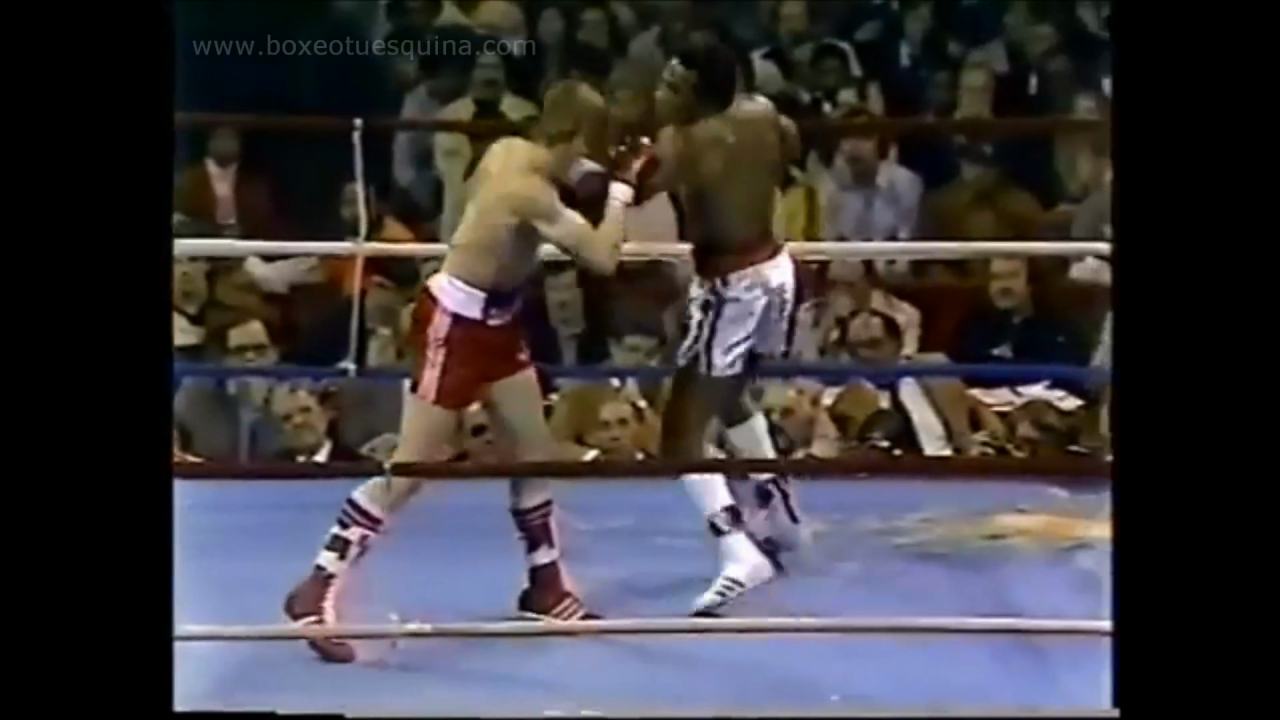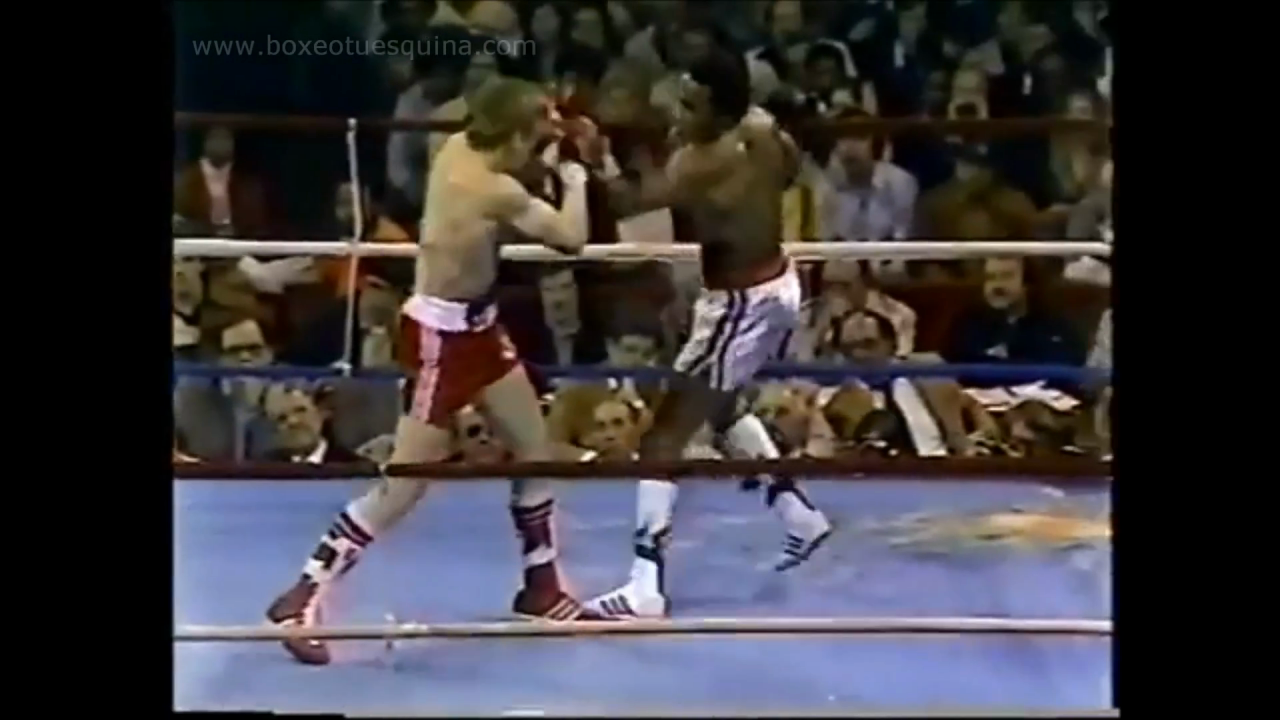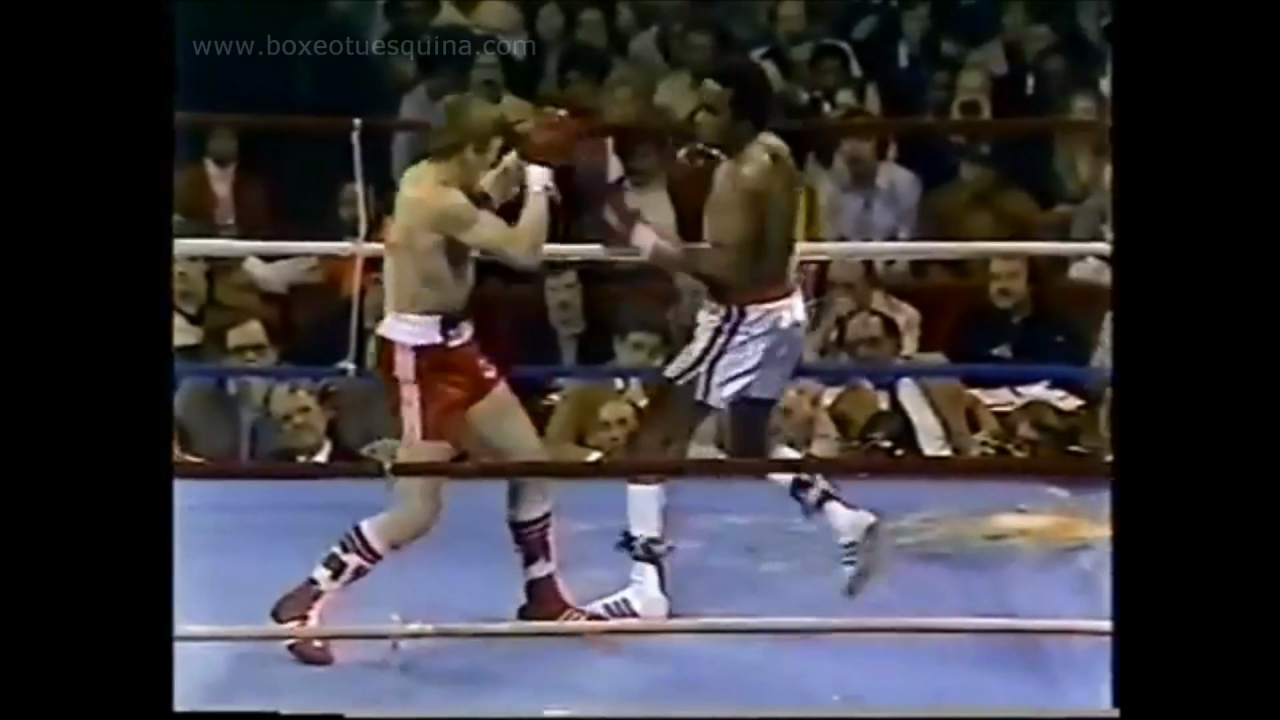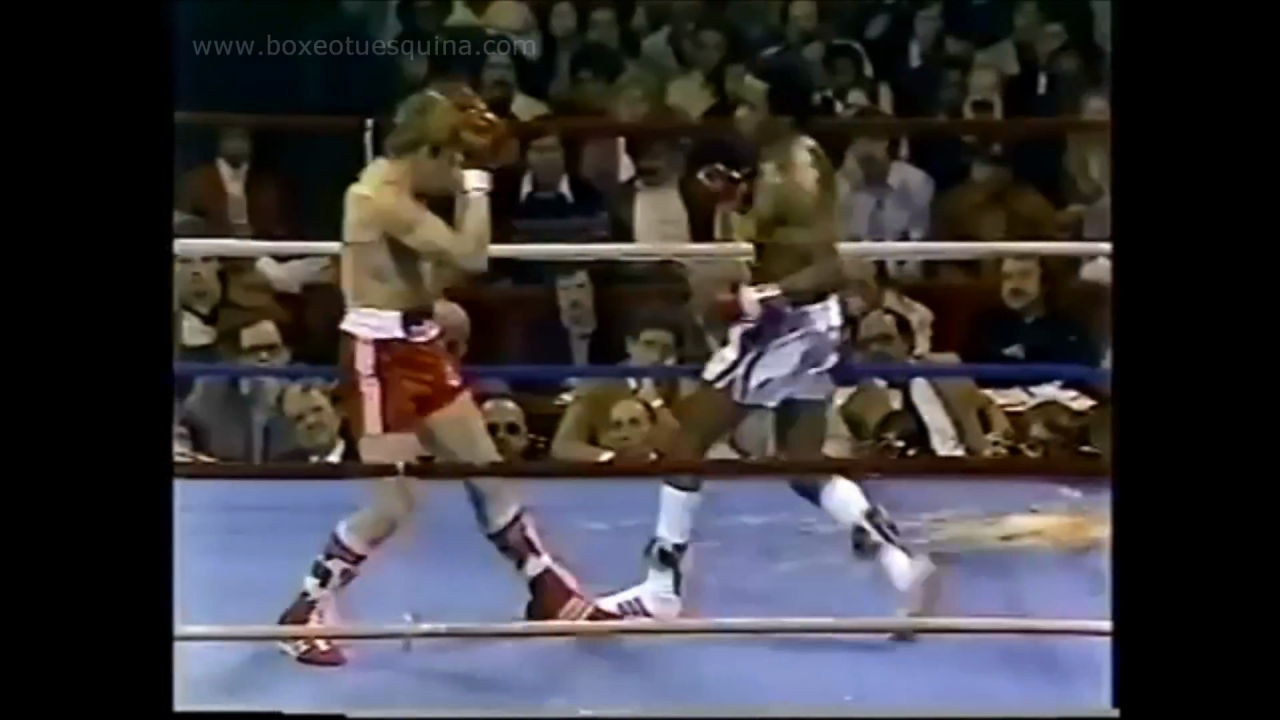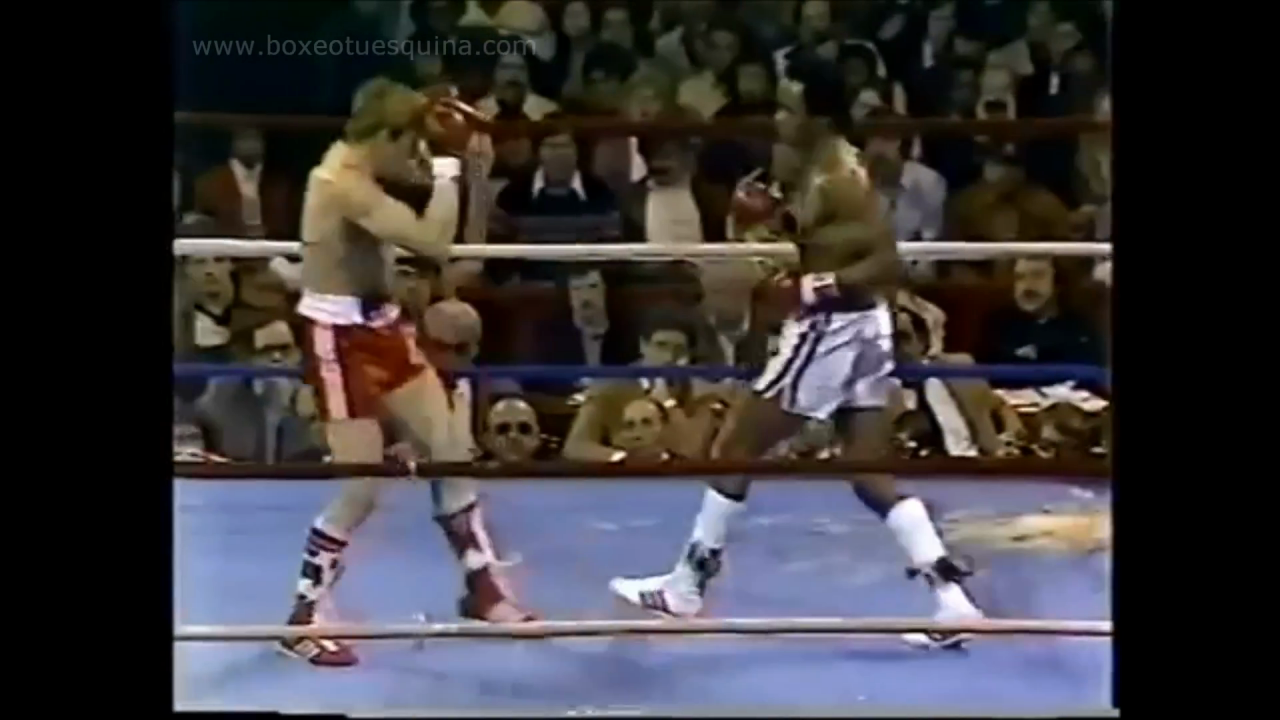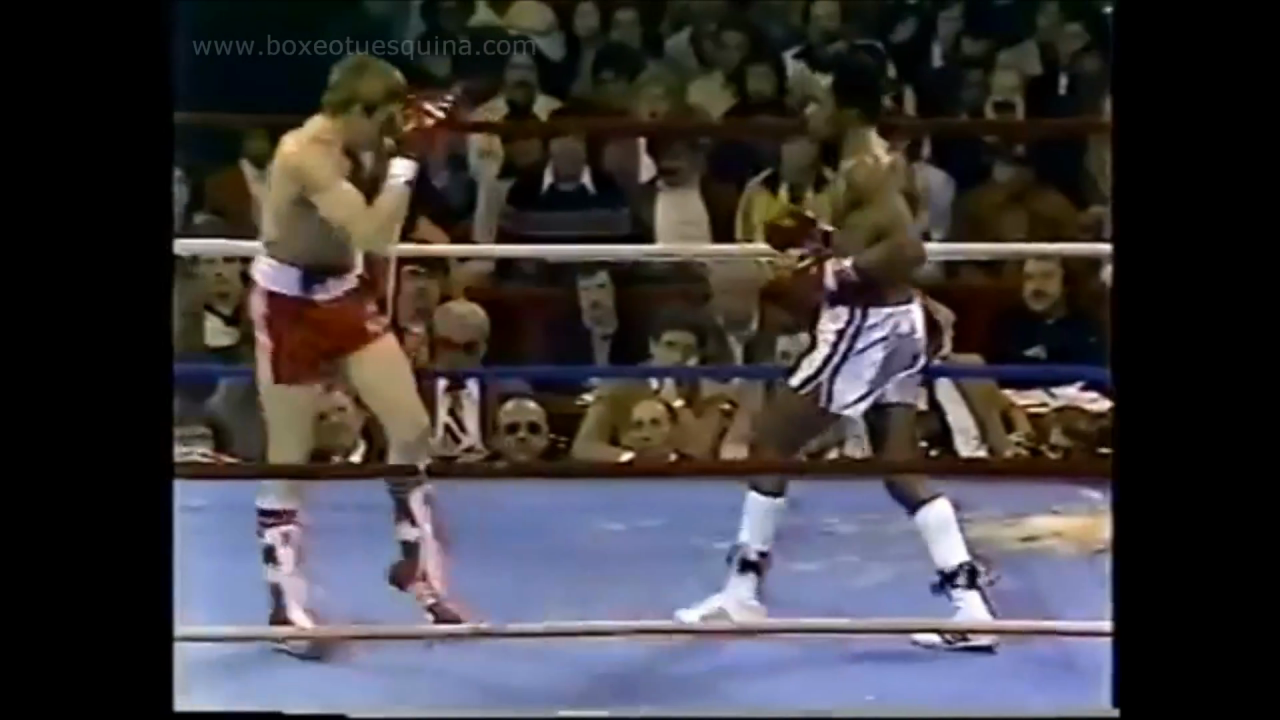
dt=0.1s
person 1, frame 1
left shoulder: (509, 151)
right shoulder: (528, 189)
right elbow: (602, 259)
left wrist: (591, 172)
right wrist: (621, 189)
left hip: (496, 320)
right hip: (454, 324)
left knee: (538, 452)
right knee: (408, 472)
left ankle: (546, 587)
right ankle: (316, 593)
person 1, frame 2
left shoulder: (460, 149)
right shoulder: (493, 188)
right elbow: (571, 238)
left wrist: (547, 144)
right wrist: (575, 172)
left hip: (476, 325)
right hip: (442, 337)
left knee: (536, 450)
right knee: (400, 490)
left ankle: (542, 590)
right ankle: (300, 601)
person 1, frame 3
left shoulder: (429, 176)
right shoulder: (437, 203)
left elbow: (486, 192)
right elbow: (525, 254)
left wrist: (516, 167)
right wrist: (539, 178)
left hip: (453, 343)
right hip: (419, 355)
left knee: (530, 463)
right knee: (416, 513)
left ankle: (545, 599)
right ankle: (304, 602)
person 1, frame 4
left shoulder: (401, 180)
right shoulder: (380, 199)
right elbow: (469, 256)
left wrist: (472, 158)
right wrist: (477, 174)
left hip: (421, 343)
right hip: (379, 353)
left knee: (486, 469)
right knee: (391, 507)
left ankle: (554, 594)
right ankle: (307, 610)
person 1, frame 5
left shoulder: (363, 164)
right shoulder: (341, 183)
right elbow: (434, 244)
left wrist: (438, 148)
right wrist: (446, 161)
left hip: (382, 323)
right hip: (340, 337)
left knee: (450, 456)
right knee: (362, 491)
left ankle: (486, 592)
right ankle: (305, 614)
person 1, frame 6
left shoulder: (351, 140)
right shoulder: (303, 156)
right elbow: (372, 234)
left wrist: (411, 145)
right wrist: (404, 160)
left hip: (348, 295)
right hip: (291, 304)
left knee: (413, 430)
right knee: (291, 459)
left ankle: (419, 568)
right ankle: (286, 600)
person 2, frame 1
left shoulder: (687, 141)
right shoulder: (761, 113)
left elbow: (634, 189)
right elbow: (790, 147)
left hip: (734, 288)
right hip: (771, 272)
left knee: (681, 433)
right knee: (728, 399)
left ankle: (741, 556)
right ankle: (779, 511)
person 2, frame 2
left shoulder: (700, 161)
right shoulder: (762, 127)
left elbow: (627, 200)
right elbow: (790, 166)
left hip: (739, 305)
right hip: (777, 290)
left knee: (662, 438)
right knee: (722, 411)
right ankle: (798, 509)
person 2, frame 3
left shoulder: (738, 178)
right shoulder: (772, 150)
left elbow: (720, 267)
left wrist: (645, 239)
left hip: (745, 320)
right hip: (781, 310)
left knee: (650, 442)
right knee: (751, 445)
left ankle: (647, 589)
right ankle: (841, 516)
person 2, frame 4
left shoulder: (788, 177)
right shoulder: (791, 161)
left elbow: (825, 274)
left wrist: (751, 299)
right wrist: (739, 197)
left hip: (779, 326)
right hip: (810, 323)
left knee: (682, 444)
right knee: (807, 469)
left ankle: (661, 591)
right ankle: (899, 559)
person 2, frame 5
left shoulder: (838, 178)
right shoulder: (832, 164)
left elbow: (887, 264)
left wrist: (812, 288)
right wrist: (774, 213)
left hip: (833, 330)
right hip: (862, 328)
left knee: (735, 451)
right knee: (872, 478)
left ankle: (685, 588)
right ankle: (952, 596)
person 2, frame 6
left shoulder: (863, 168)
right shoulder: (875, 160)
left elbow: (908, 251)
left wrist: (835, 272)
right wrist: (822, 236)
left hip: (862, 322)
right hip: (899, 318)
left knee: (768, 448)
right knee: (906, 470)
left ankle: (742, 593)
right ankle: (970, 604)
